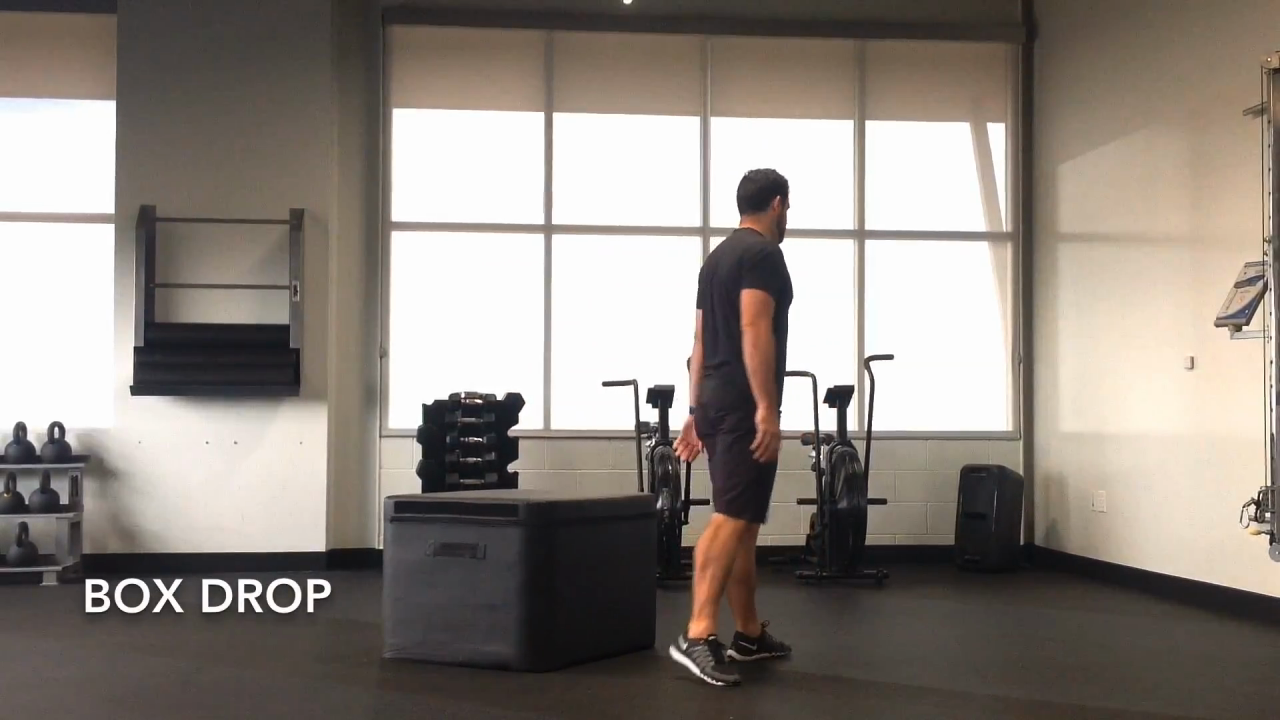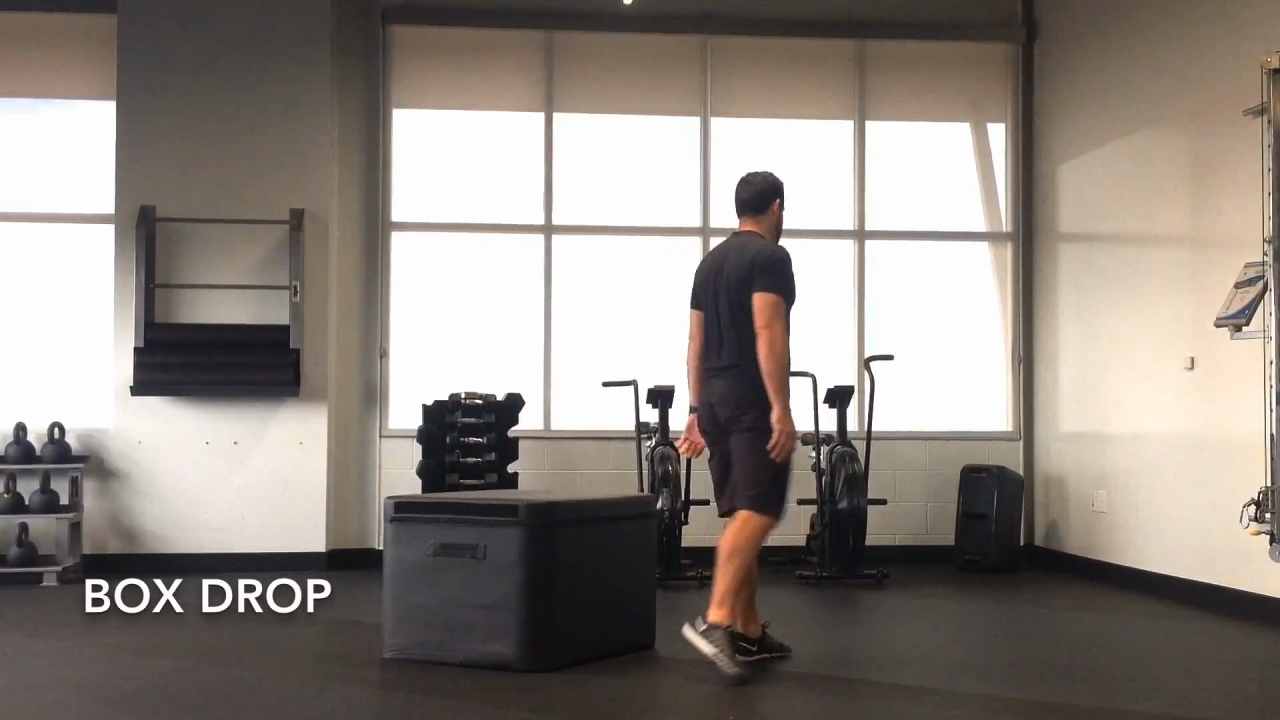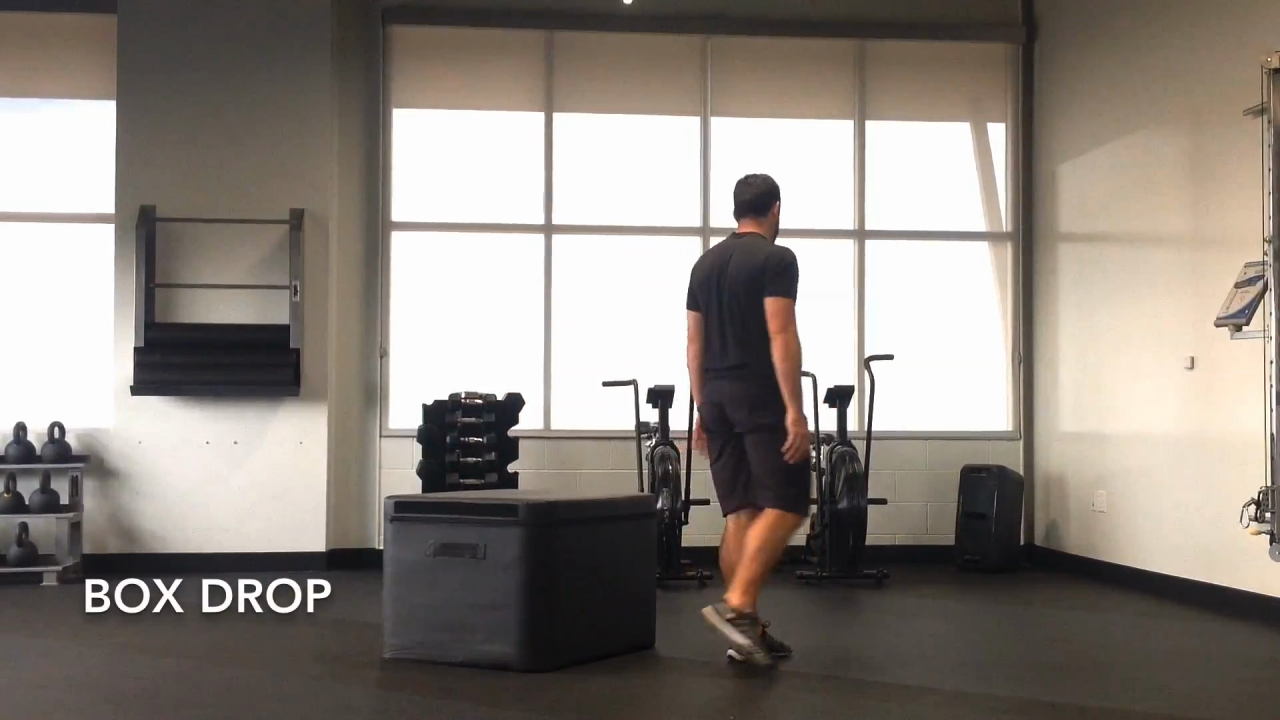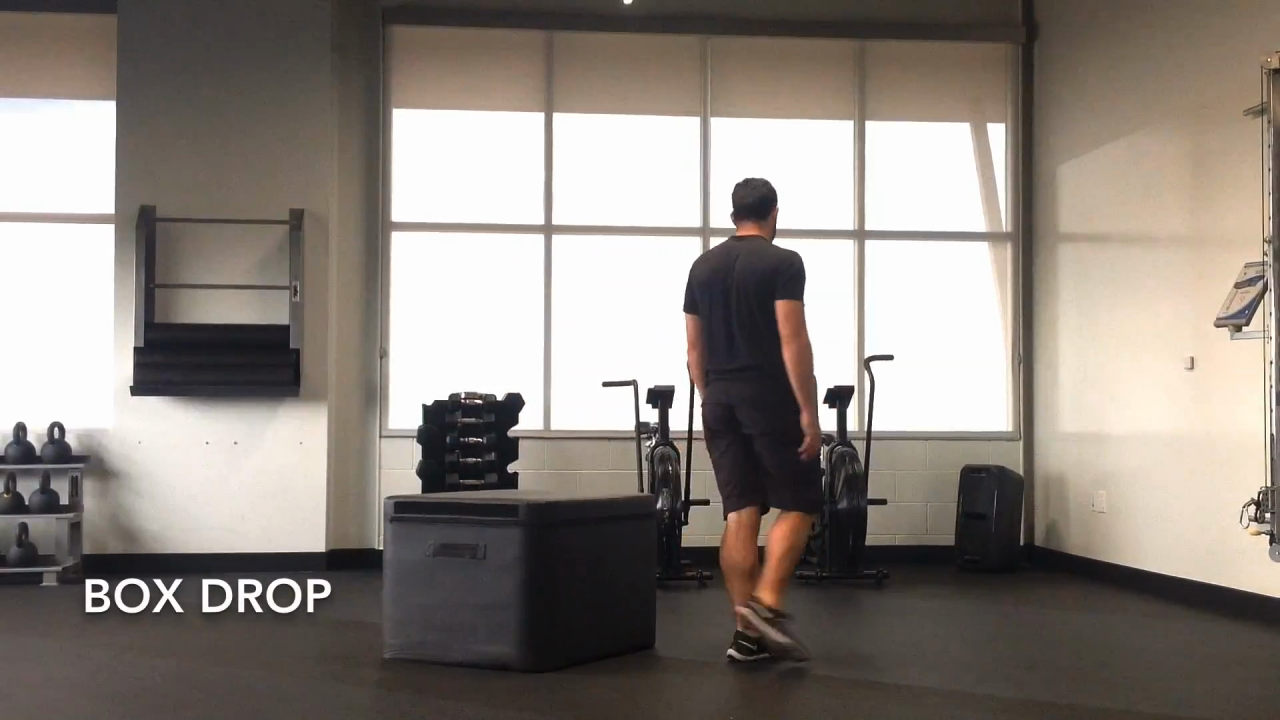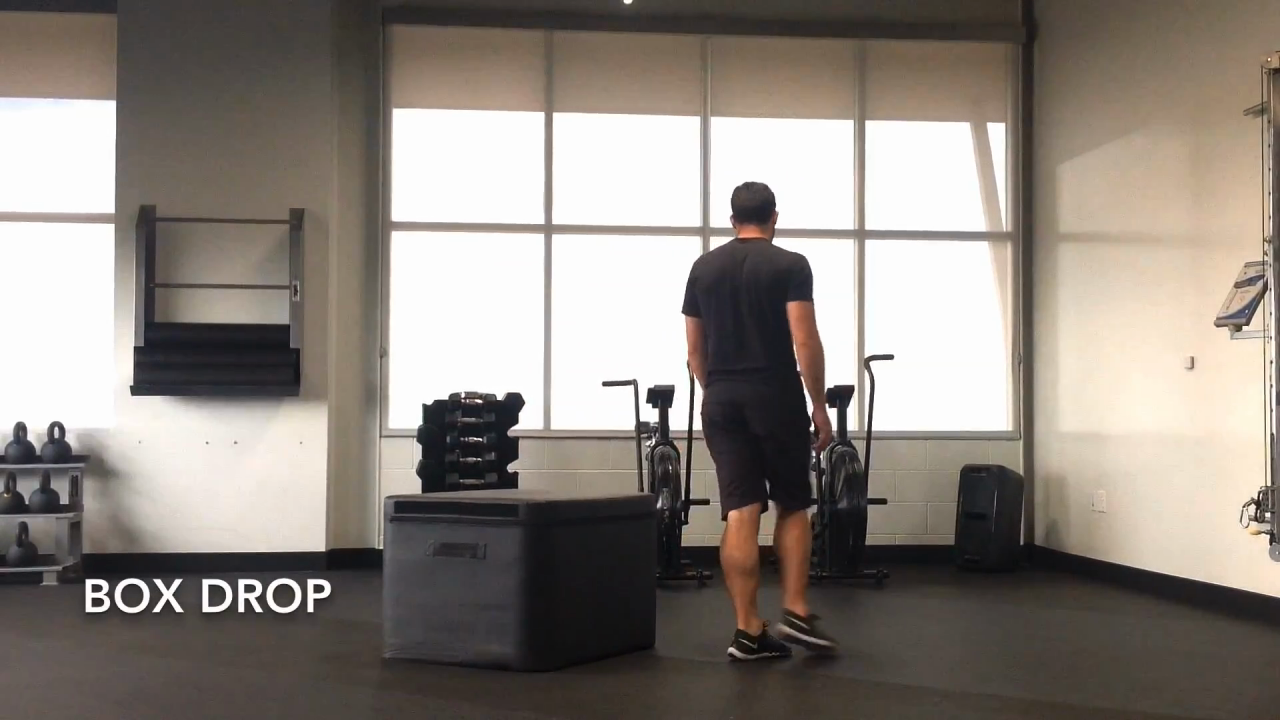
dt=0.1s
person 1, frame 1
left shoulder: (720, 255)
right shoulder: (763, 252)
left elbow: (702, 340)
right elbow: (756, 331)
left wrist: (697, 412)
right wrist: (767, 408)
left hip: (719, 399)
right hip: (744, 404)
left knee: (745, 520)
right knee: (733, 516)
left ankle: (750, 633)
right ankle: (698, 635)
person 1, frame 2
left shoulder: (711, 260)
right shoulder: (770, 255)
left elbow: (697, 341)
right elbow: (769, 332)
left wrist: (695, 412)
right wrist: (782, 409)
left hip: (715, 398)
right hip: (752, 400)
left knee: (741, 514)
right knee: (758, 511)
left ankle: (749, 632)
right ankle: (715, 619)
person 1, frame 3
left shoulder: (706, 262)
right shoulder: (776, 258)
left elbow: (694, 343)
right elbow: (781, 337)
left wrist: (702, 412)
right wrist: (796, 411)
left hip: (719, 400)
right hip: (760, 400)
left knee: (741, 514)
right knee: (785, 507)
left ankle: (748, 627)
right ankle: (736, 604)
person 1, frame 4
left shoulder: (703, 265)
right shoulder: (783, 262)
left elbow: (694, 346)
right elbow: (793, 340)
right wrist: (809, 410)
left hip: (719, 402)
right hip: (768, 399)
left knee: (740, 516)
right knee: (798, 507)
left ankle: (748, 635)
right ankle: (765, 601)
person 1, frame 5
left shoulder: (703, 267)
right shoulder: (790, 264)
left elbow: (694, 348)
right elbow: (805, 340)
right wrist: (819, 407)
left hip: (721, 402)
right hip: (774, 399)
left knee: (740, 515)
right knee: (793, 508)
left ankle: (749, 632)
right ankle: (796, 613)
